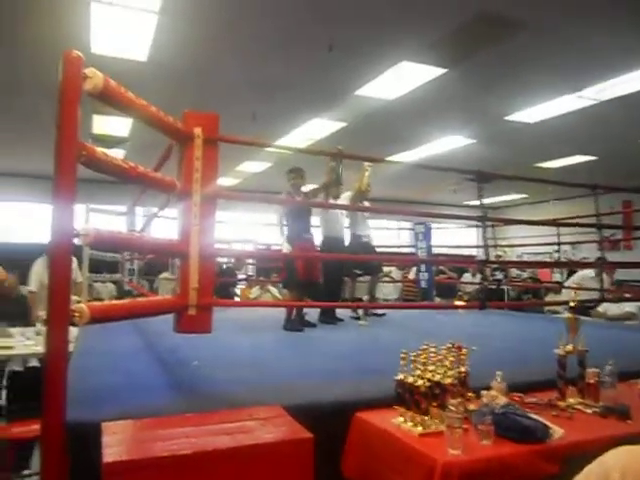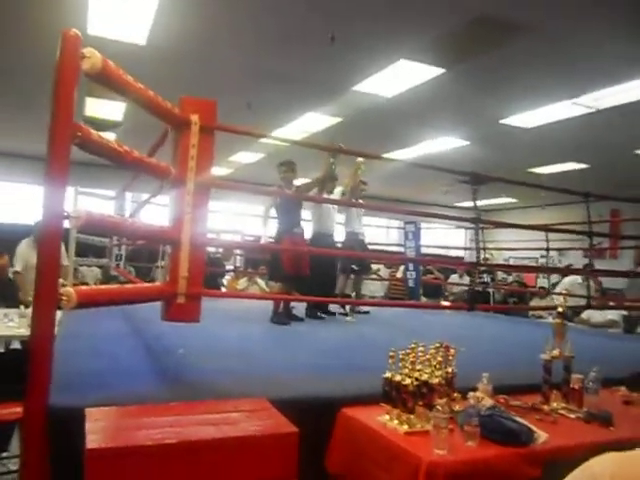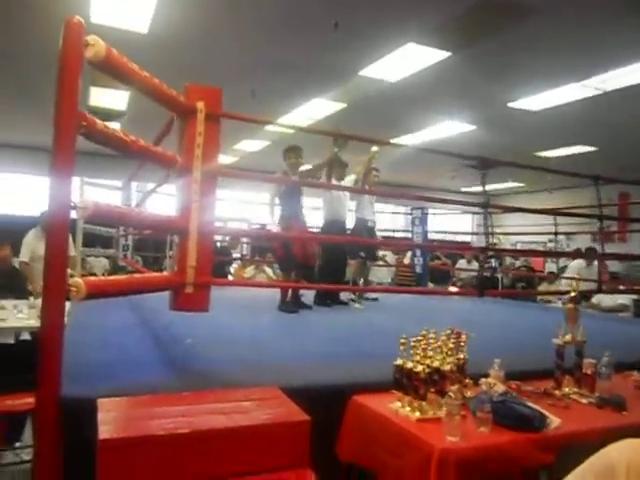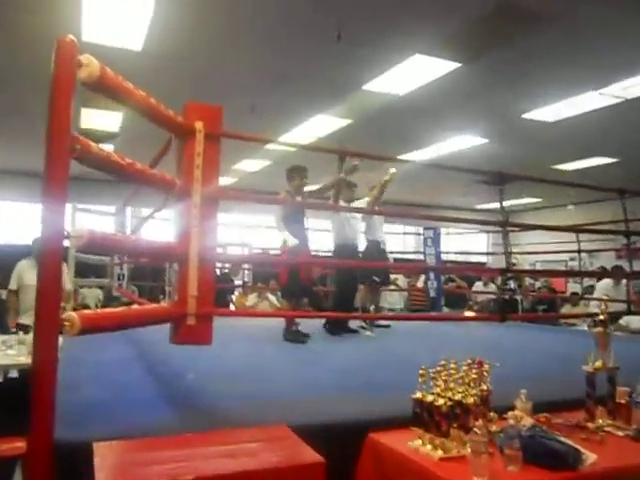
dt=0.4s
person 1, frame 1
left shoulder: (308, 196)
right shoulder: (286, 198)
left elbow: (327, 184)
right elbow: (280, 221)
right wrist: (285, 243)
left hip: (308, 241)
right hip: (294, 242)
left knee: (307, 281)
right knee: (294, 282)
left ankle: (299, 316)
right ankle: (289, 318)
person 1, frame 2
left shoulder: (300, 190)
right shoulder: (276, 191)
left elbow: (322, 178)
right elbow: (266, 212)
right wrist: (265, 233)
left hip: (298, 235)
right hip: (283, 235)
left knee: (295, 275)
right knee: (282, 276)
left ankle: (286, 309)
right ankle: (276, 312)
person 1, frame 3
left shoulder: (302, 176)
right shoulder: (282, 176)
left elbow: (322, 165)
right elbow: (272, 200)
left hip: (300, 221)
right hip: (287, 222)
left knee: (303, 262)
right knee: (288, 263)
left ankle: (295, 297)
right ankle: (283, 300)
person 1, frame 4
left shoulder: (303, 196)
right shoulder: (285, 196)
left elbow: (325, 188)
right elbow: (279, 220)
left wrist: (345, 174)
right wrist: (288, 237)
left hip: (302, 244)
right hip: (291, 245)
left knee: (302, 287)
right knee: (292, 288)
left ankle: (292, 325)
right ankle: (289, 329)
person 2, frame 1
left shoulder: (342, 201)
right shoulder: (325, 201)
right elbow: (326, 186)
left hip: (340, 243)
right hip: (329, 243)
left knee: (338, 279)
right knee: (330, 279)
left ankle: (330, 312)
right ankle: (325, 313)
person 2, frame 2
left shoulder: (335, 196)
right shoulder: (318, 196)
right elbow: (322, 180)
left hip: (330, 239)
right hip: (319, 239)
left knee: (331, 274)
right knee: (317, 274)
left ankle: (323, 305)
right ankle: (311, 308)
person 2, frame 3
right shoulder: (328, 182)
right elbow: (330, 165)
right wrist: (337, 149)
left hip: (341, 227)
right hip: (330, 226)
left knee: (340, 262)
right knee: (328, 262)
left ankle: (333, 294)
right ankle: (321, 296)
person 2, frame 4
right shoulder: (337, 205)
right elbow: (337, 191)
left hip: (353, 251)
right hip: (342, 250)
left knee: (351, 287)
right knee: (342, 287)
left ankle: (342, 323)
right ankle: (331, 323)
person 3, frame 1
left shoulder: (366, 204)
right shoulder: (353, 203)
right elbow: (360, 189)
left wrist: (370, 240)
left hip: (367, 242)
right hip: (356, 242)
left knee: (375, 273)
right knee: (353, 277)
left ankle: (369, 307)
right ankle: (354, 310)
person 3, frame 2
left shoulder: (361, 203)
right shoulder: (349, 200)
right elbow: (351, 186)
left hip: (360, 240)
right hip: (351, 239)
left knee: (360, 273)
right knee: (346, 273)
left ankle: (354, 305)
right ankle: (341, 305)
person 3, frame 3
left shoulder: (373, 193)
right shoulder: (360, 187)
right elbow: (363, 172)
left wrist: (375, 231)
left hip: (370, 227)
right hip: (361, 225)
left knee: (368, 261)
right knee: (359, 259)
person 3, frame 4
left shoulder: (380, 212)
right shoulder: (368, 208)
right elbow: (375, 195)
left wrist: (387, 254)
right wrist: (386, 180)
left hip: (380, 248)
right hip: (372, 248)
left knee: (378, 284)
right knee: (368, 284)
